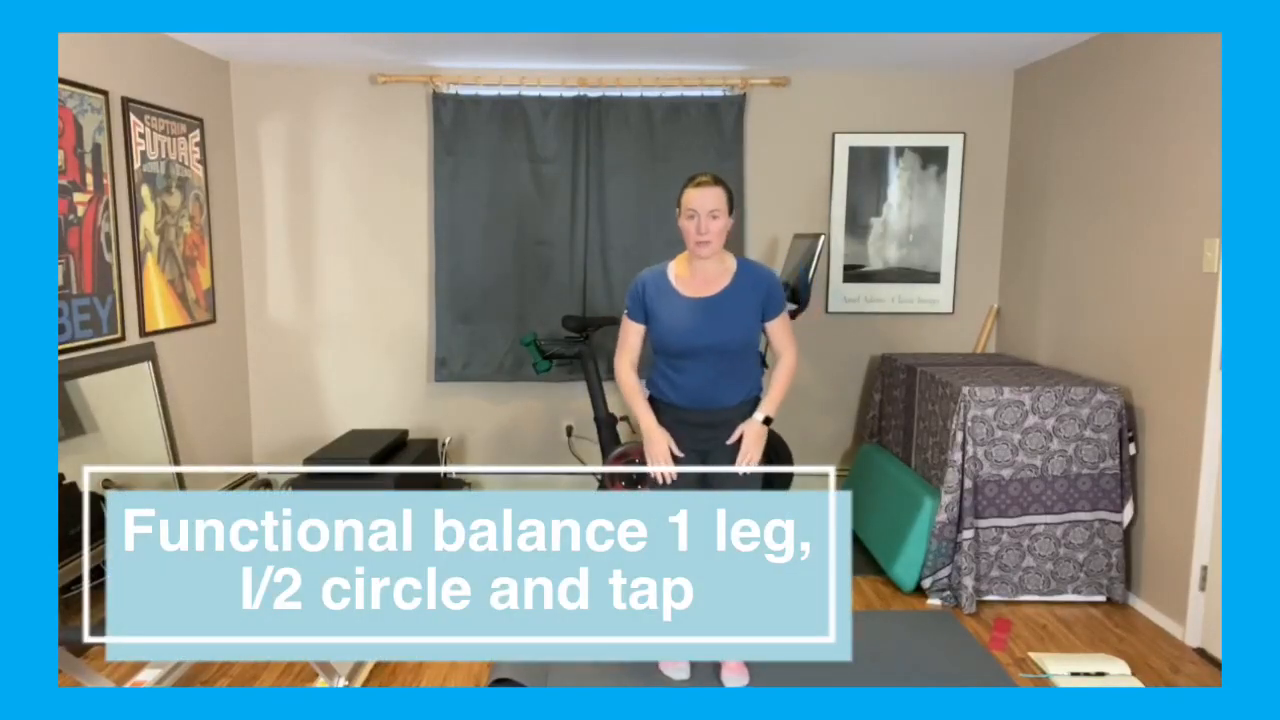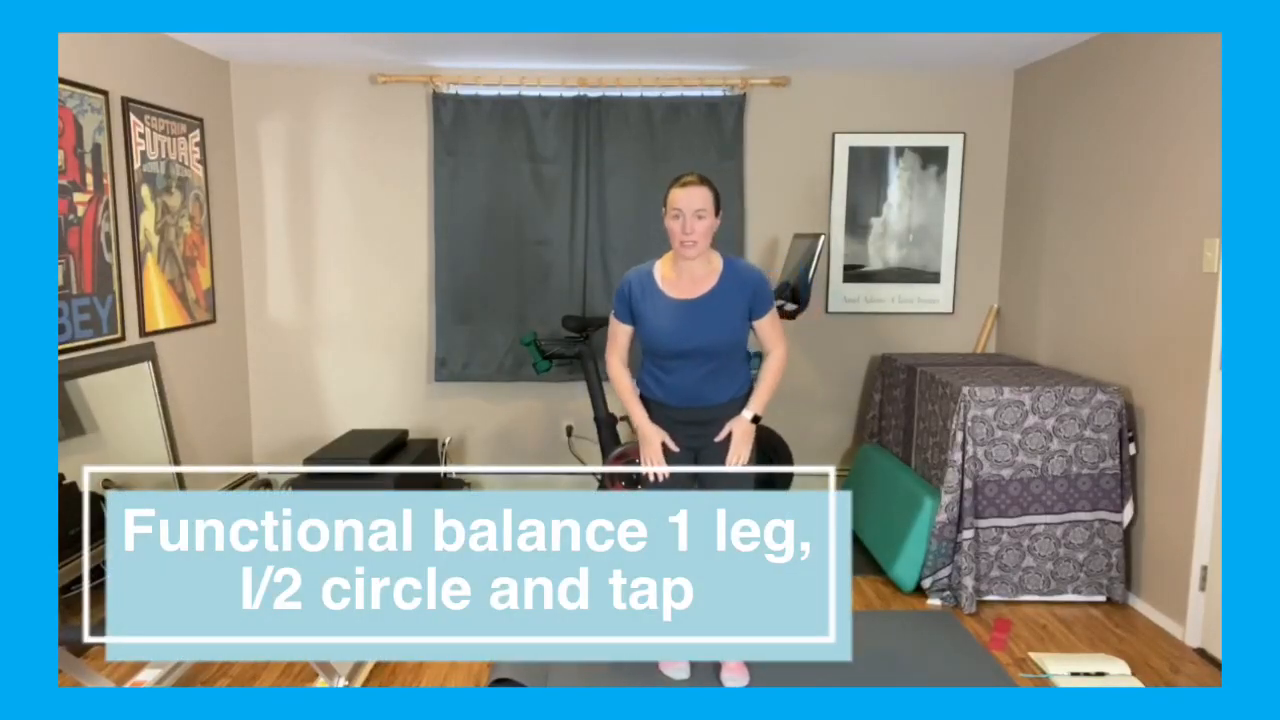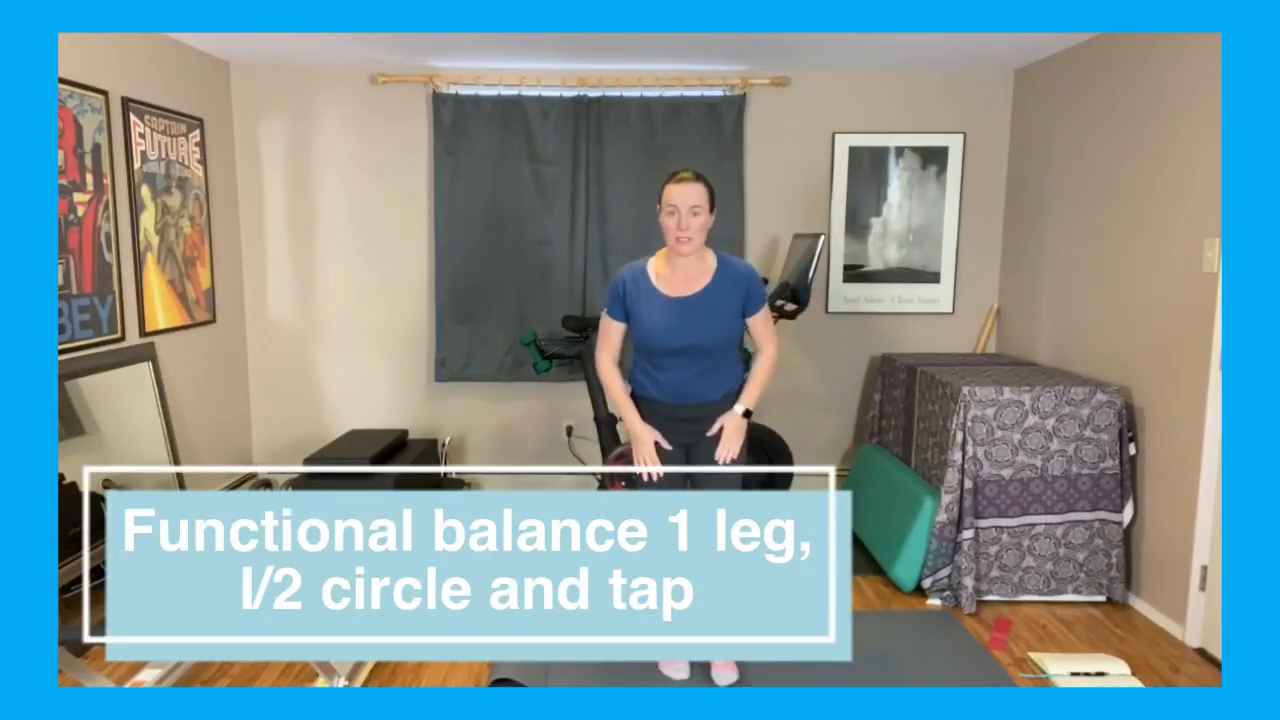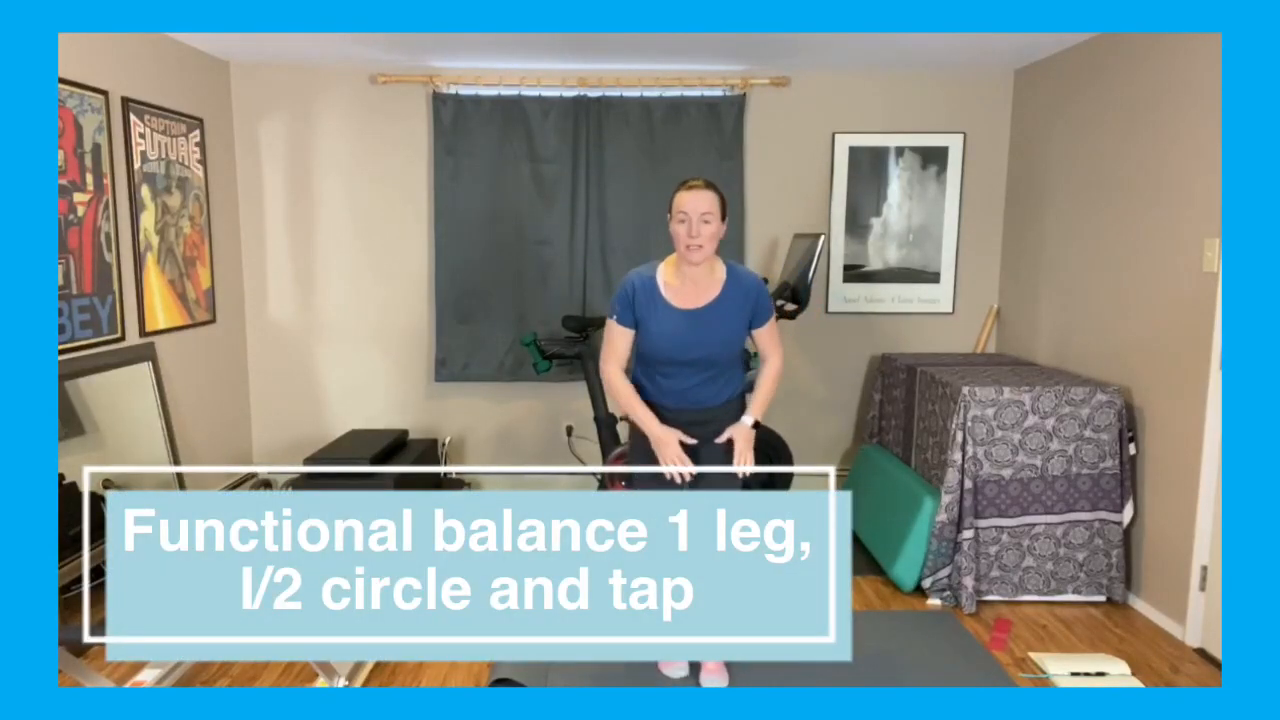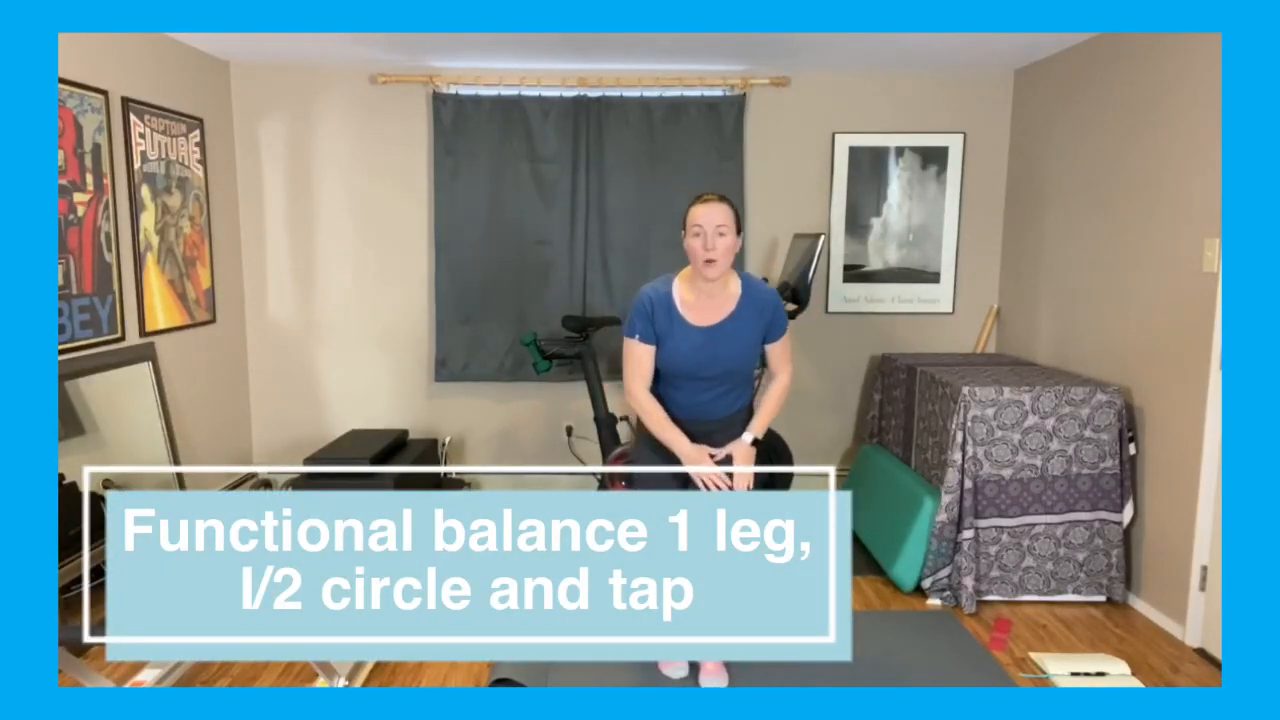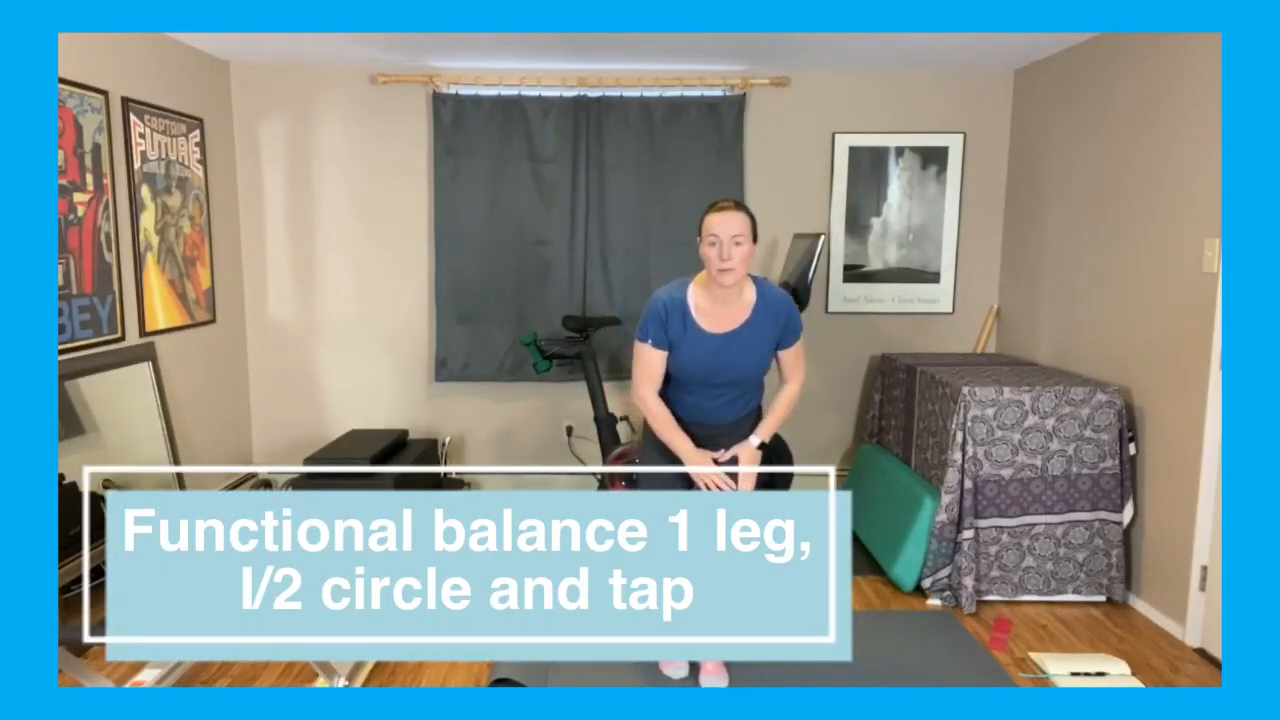
dt=0.3s
person 1, frame 1
left shoulder: (759, 282)
right shoulder: (650, 285)
left elbow: (786, 356)
right elbow: (625, 363)
left wrist: (761, 420)
right wrist: (649, 429)
left hip: (735, 429)
right hip: (671, 428)
person 1, frame 2
left shoulder: (746, 280)
right shoulder: (636, 285)
left elbow: (776, 352)
right elbow: (616, 360)
left wrist: (750, 417)
right wrist: (643, 425)
left hip: (726, 425)
right hip: (664, 426)
person 1, frame 3
left shoulder: (739, 278)
right shoulder: (630, 282)
left elbow: (768, 348)
right elbow: (606, 359)
left wrist: (741, 412)
right wrist: (635, 426)
left hip: (718, 422)
right hip: (656, 424)
person 1, frame 4
left shoulder: (748, 288)
right shoulder: (637, 287)
left elbow: (772, 359)
right elbow: (612, 368)
left wrist: (750, 422)
right wrist: (654, 431)
left hip: (721, 427)
right hip: (658, 426)
person 1, frame 5
left shoulder: (763, 301)
right shoulder: (652, 301)
left elbow: (781, 375)
right elbow: (637, 390)
left wrist: (749, 440)
right wrist: (686, 451)
left hip: (729, 434)
right hip: (663, 434)
person 1, frame 6
left shoulder: (778, 307)
right shoulder: (666, 305)
left elbow: (793, 381)
right elbow: (645, 392)
left wrist: (756, 443)
right wrist: (690, 456)
left hip: (736, 437)
right hip: (669, 435)
